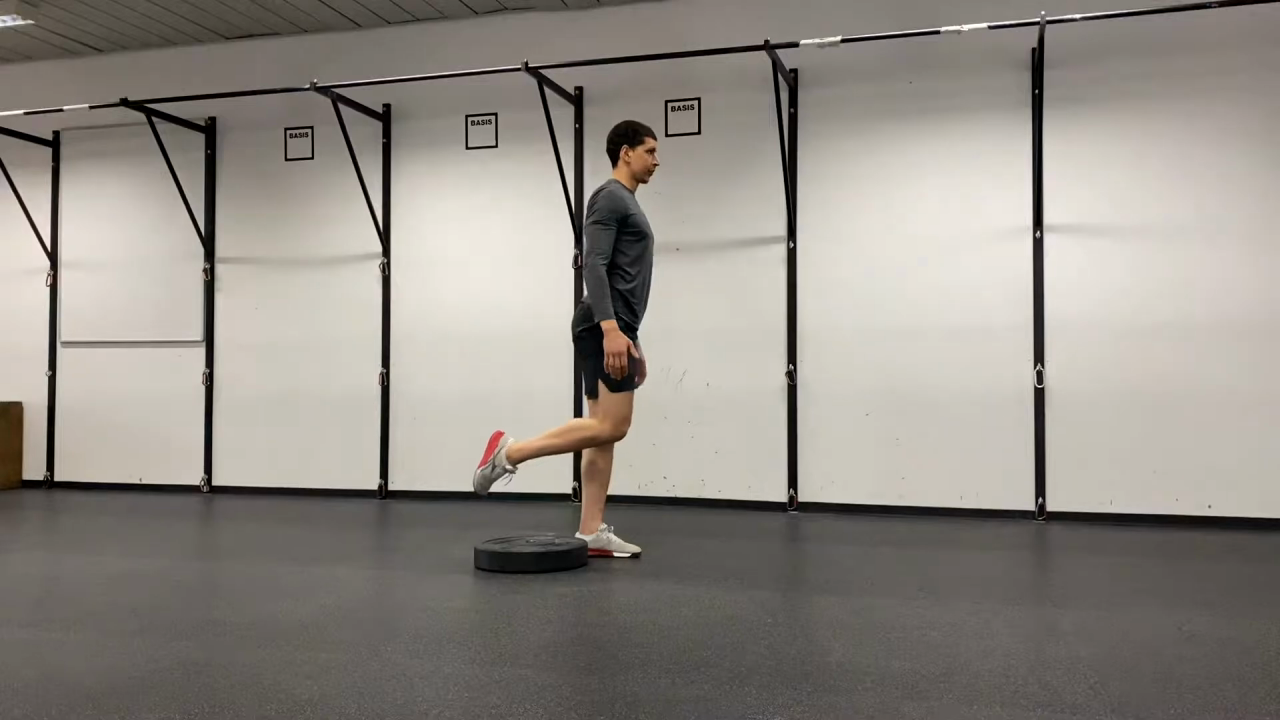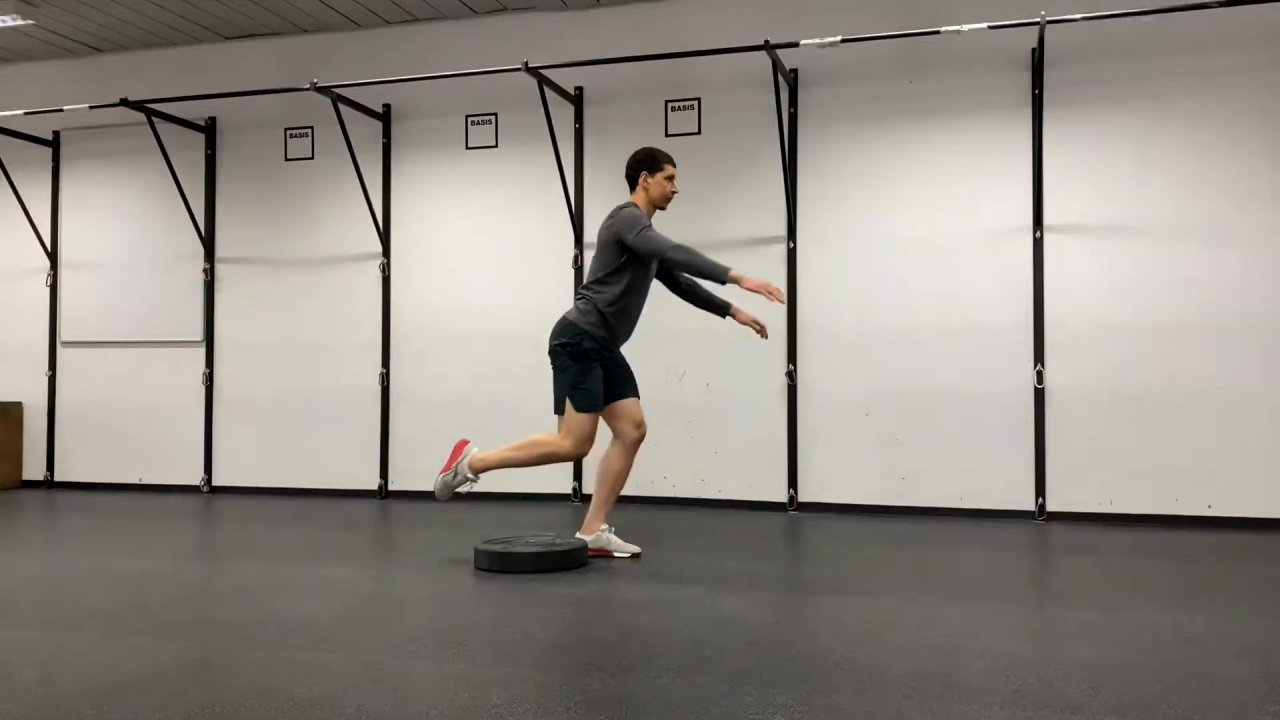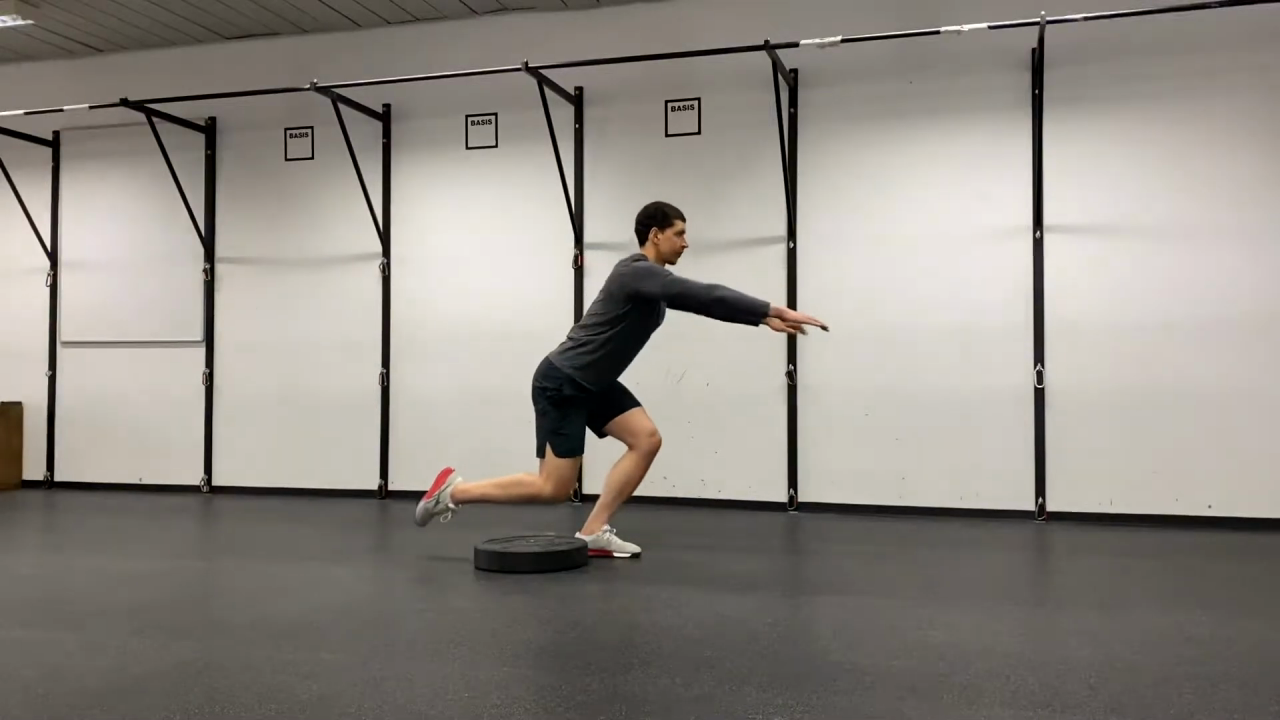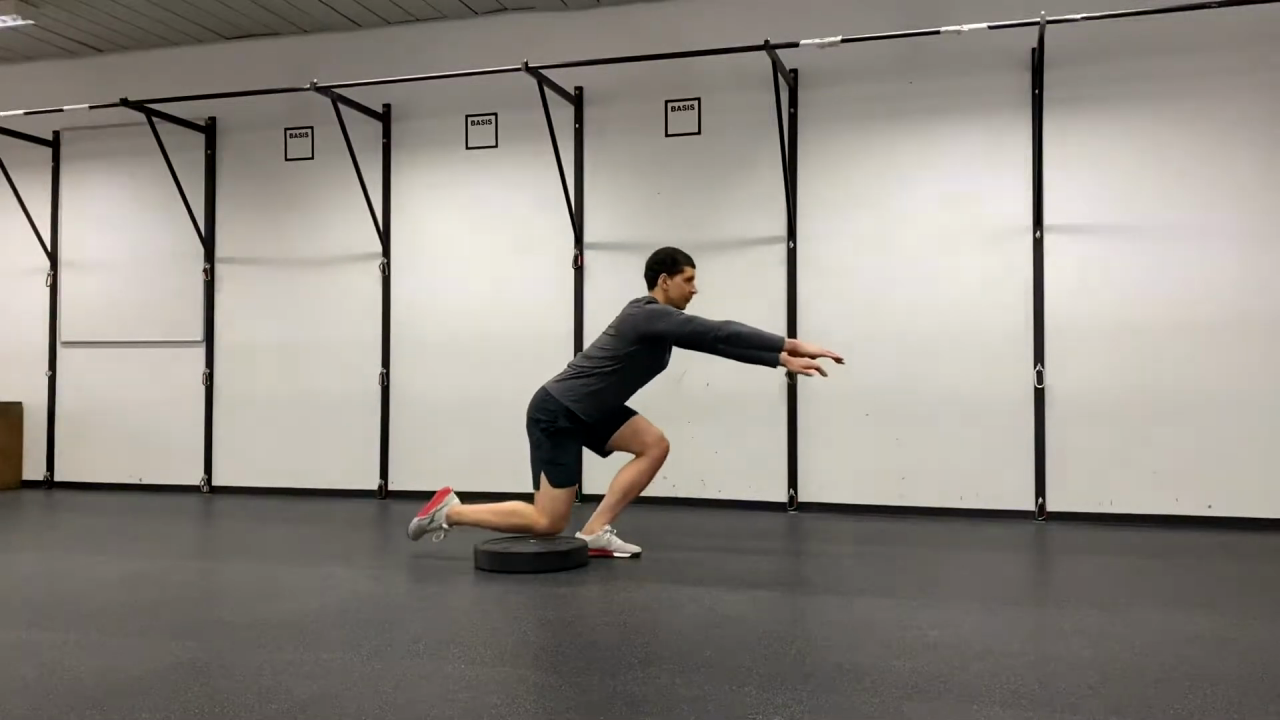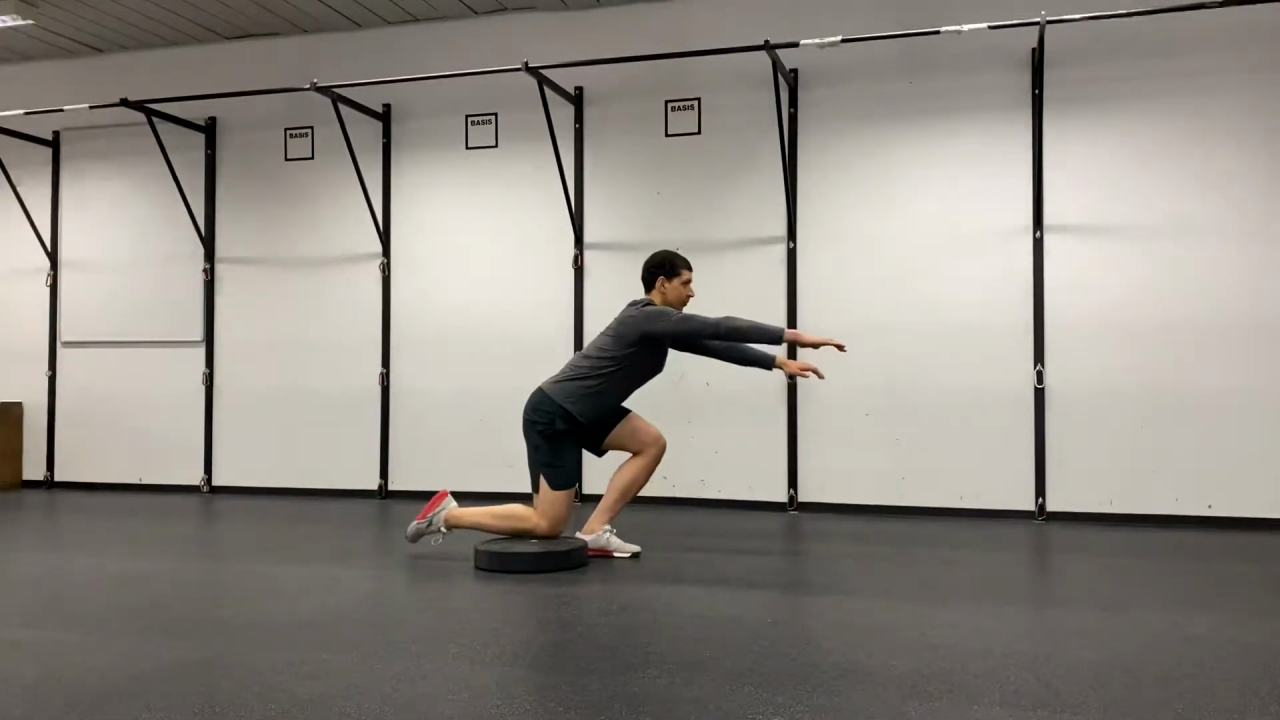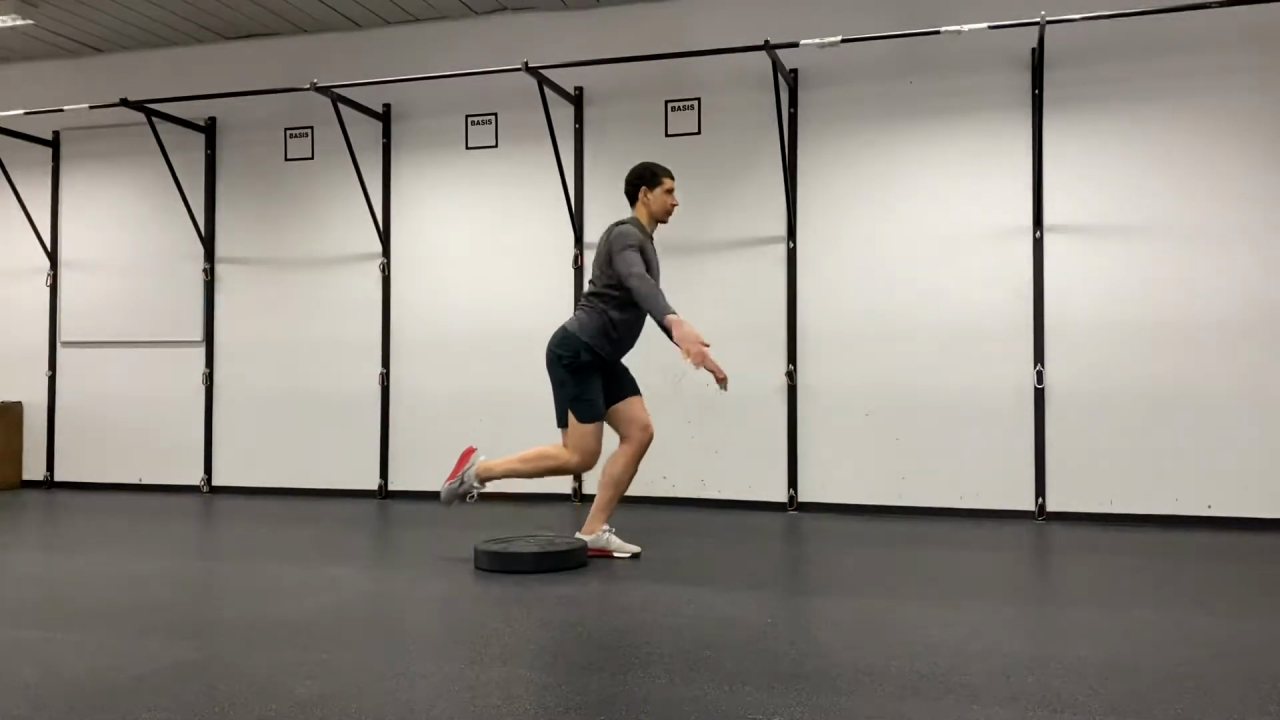
dt=0.7s
person 1, frame 1
left shoulder: (626, 204)
right shoulder: (610, 198)
right elbow: (594, 267)
left wrist: (631, 343)
right wrist: (611, 328)
left hip: (614, 329)
right hip: (603, 327)
left knee: (604, 430)
right knee: (611, 426)
left ankle: (592, 532)
right ankle: (510, 452)
person 1, frame 2
left shoulder: (641, 232)
right shoulder: (627, 219)
left elbow: (678, 279)
right elbow: (676, 254)
left wrist: (732, 311)
right wrist: (738, 277)
left hip: (602, 347)
right hip: (578, 342)
left knee: (632, 430)
right knee: (572, 445)
left ankle: (593, 531)
right ankle: (471, 462)
person 1, frame 3
left shoulder: (653, 281)
right shoulder: (636, 273)
left elbow: (701, 303)
right elbow: (704, 295)
left wrist: (764, 319)
right wrist: (776, 309)
left hip: (591, 382)
right hip: (561, 383)
left knee: (647, 439)
right knee: (553, 488)
left ankle: (594, 532)
right ankle: (453, 491)
person 1, frame 4
left shoulder: (662, 321)
right shoulder: (648, 316)
left elbow: (715, 342)
right elbow: (718, 333)
left wrist: (782, 359)
right wrist: (792, 345)
left hip: (586, 409)
right hip: (556, 413)
left knee: (655, 446)
right knee: (548, 522)
left ankle: (596, 532)
right ankle: (447, 511)
person 1, frame 5
left shoulder: (658, 324)
right shoulder: (647, 318)
left elbow: (712, 346)
right elbow: (717, 329)
left wrist: (778, 362)
right wrist: (792, 336)
left hip: (579, 410)
right hip: (552, 415)
left knee: (651, 444)
right knee: (548, 525)
left ankle: (595, 532)
right ankle: (446, 515)
person 1, frame 6
left shoulder: (641, 240)
right shoulder: (625, 235)
left elbow: (655, 304)
right elbow: (638, 283)
left wrist: (698, 351)
right wrist: (678, 327)
left hip: (602, 354)
right hip: (577, 351)
left knee: (640, 433)
right knee: (579, 457)
left ankle: (594, 533)
right ankle: (479, 469)
